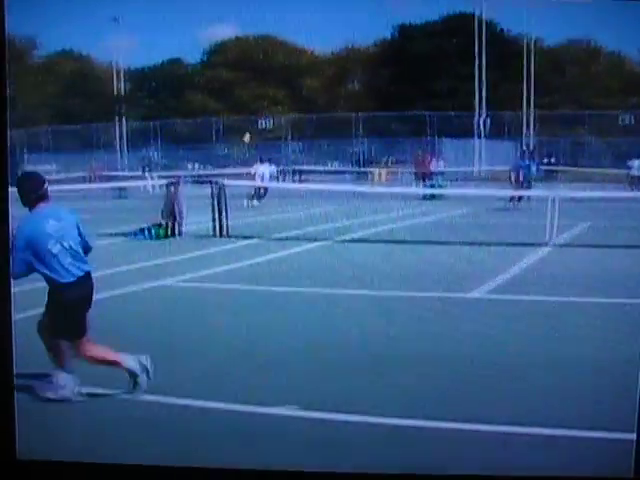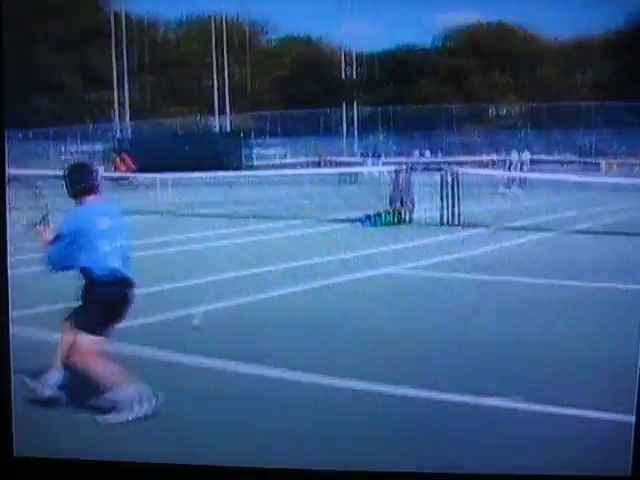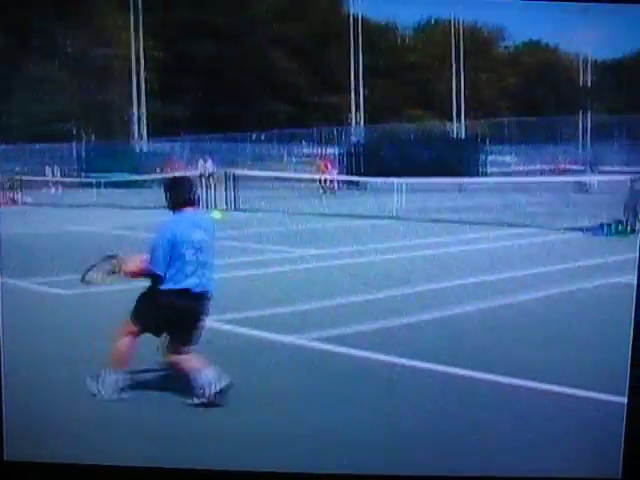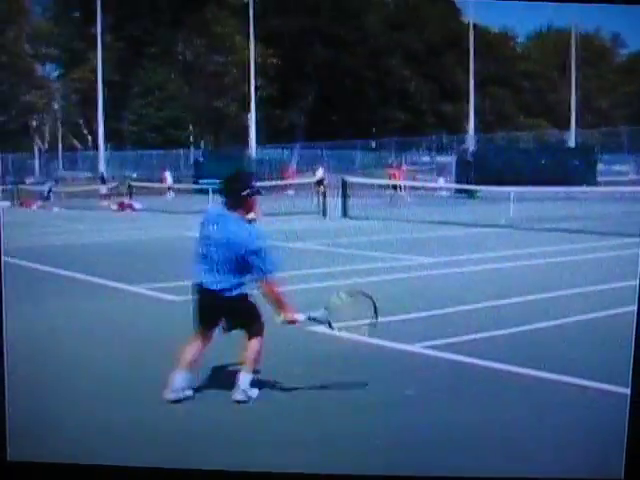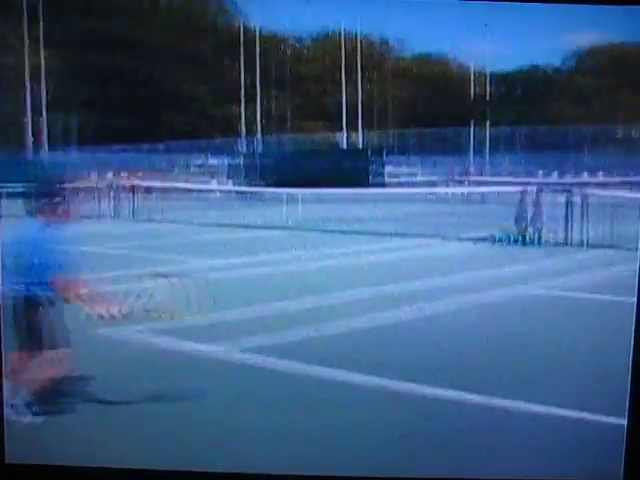
dt=0.4s
person 1, frame 1
left shoulder: (24, 229)
right shoulder: (66, 214)
left elbow: (16, 271)
right elbow: (86, 247)
left hip: (66, 292)
right hip: (84, 283)
left knee: (83, 348)
right knee: (46, 329)
left ankle: (134, 363)
right ankle: (64, 383)
person 1, frame 2
left shoulder: (77, 218)
right shoulder: (112, 211)
left elbow: (54, 260)
left wrist: (48, 241)
right wrist: (58, 240)
left hip: (104, 290)
right hip: (119, 288)
left knee: (84, 356)
right knee: (72, 328)
left ankle: (137, 399)
right ankle: (52, 382)
person 1, frame 3
left shoulder: (170, 226)
right shoulder: (207, 224)
left elbow: (157, 270)
left wrist: (134, 268)
right wrist: (145, 260)
left hip: (170, 296)
right hip: (198, 301)
left knee: (128, 333)
right knee: (178, 352)
left ankle: (111, 384)
right ankle: (211, 379)
person 1, frame 4
left shoulder: (211, 216)
right shoulder: (250, 237)
right elbow: (267, 282)
right wrist: (286, 310)
left hip: (205, 292)
right hip: (233, 298)
left knee: (202, 337)
right knee: (256, 331)
left ankle: (177, 385)
right ankle: (243, 386)
person 1, frame 5
left shoulder: (24, 231)
right shoulder: (38, 235)
right elbow: (59, 281)
right wrist: (95, 304)
left hip: (21, 301)
right hip: (27, 303)
left knee: (27, 350)
right knee: (57, 363)
